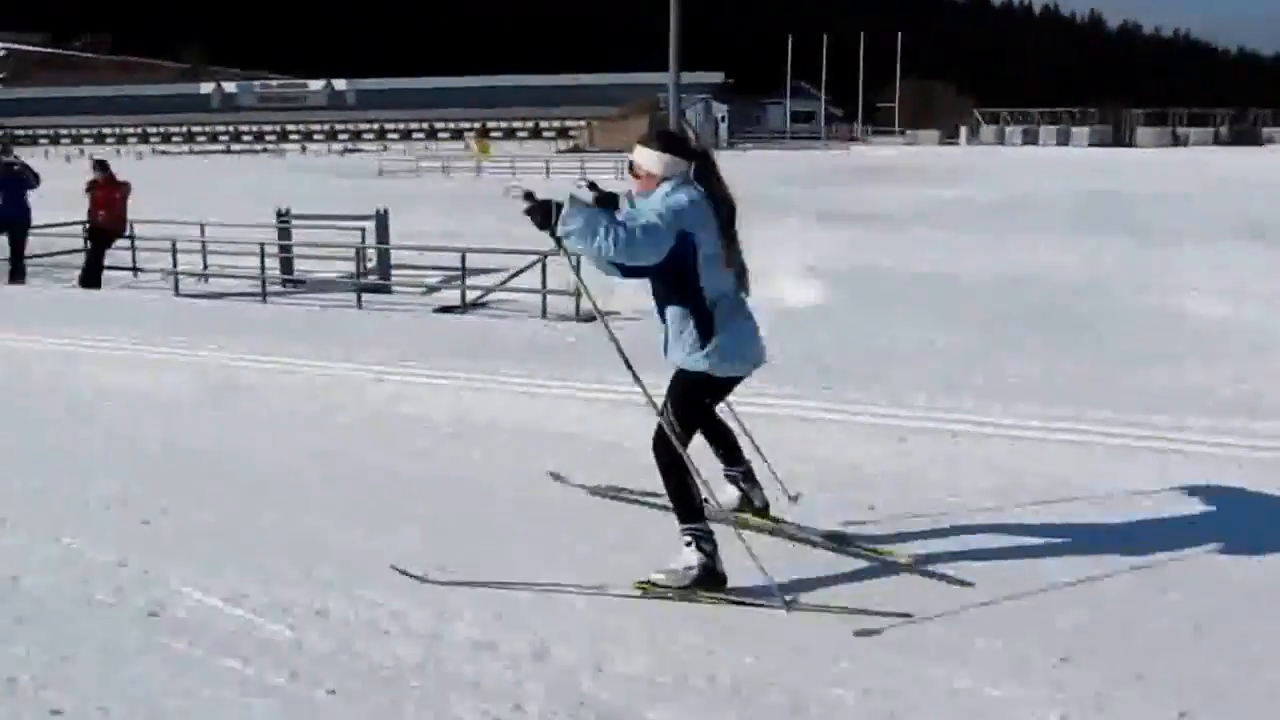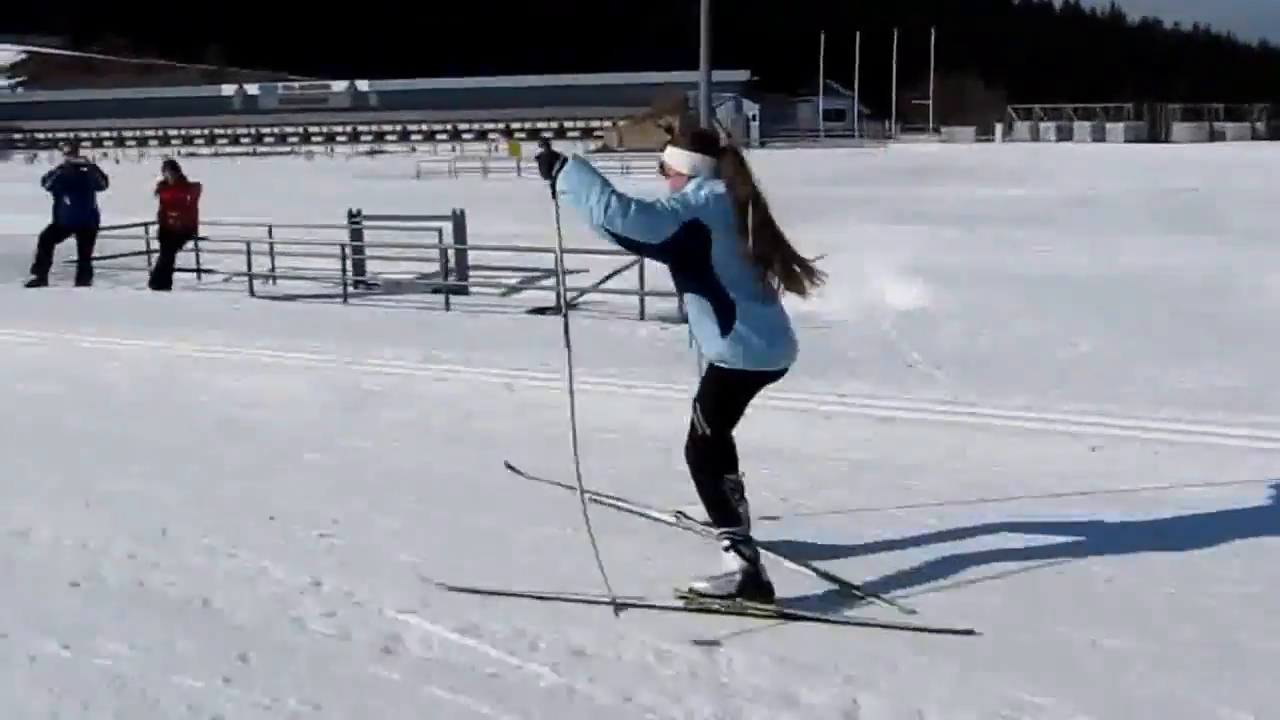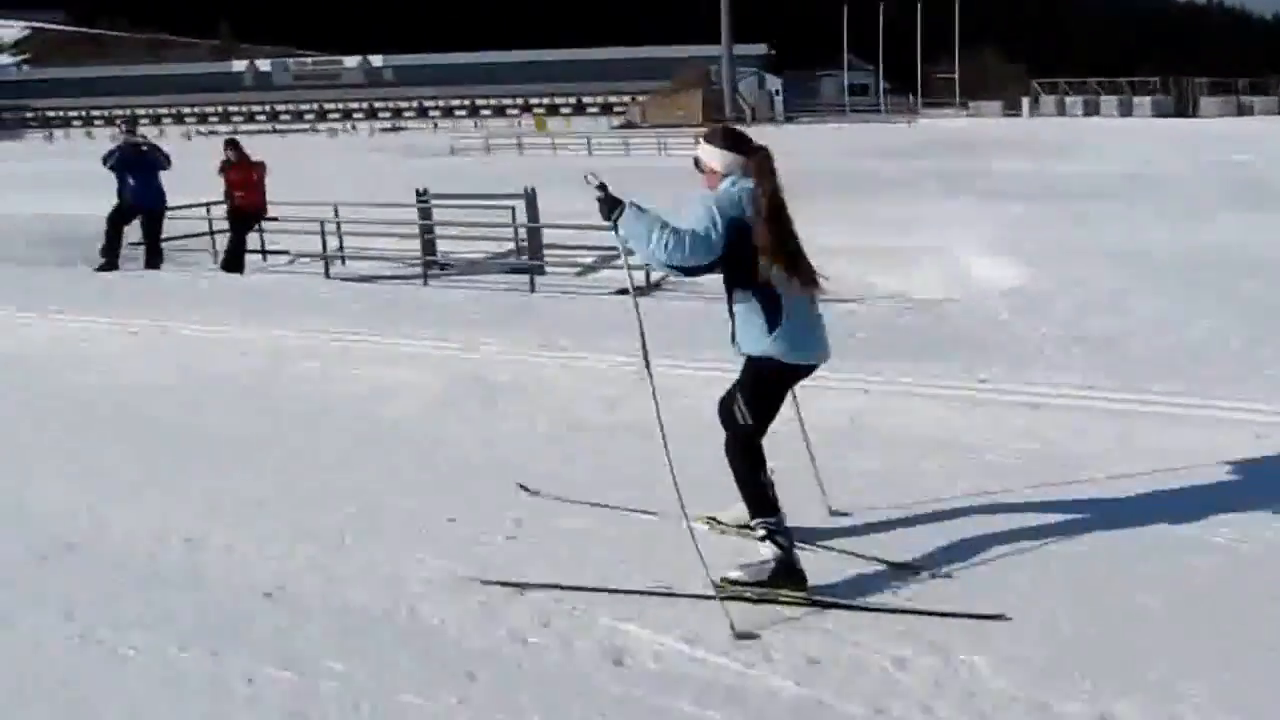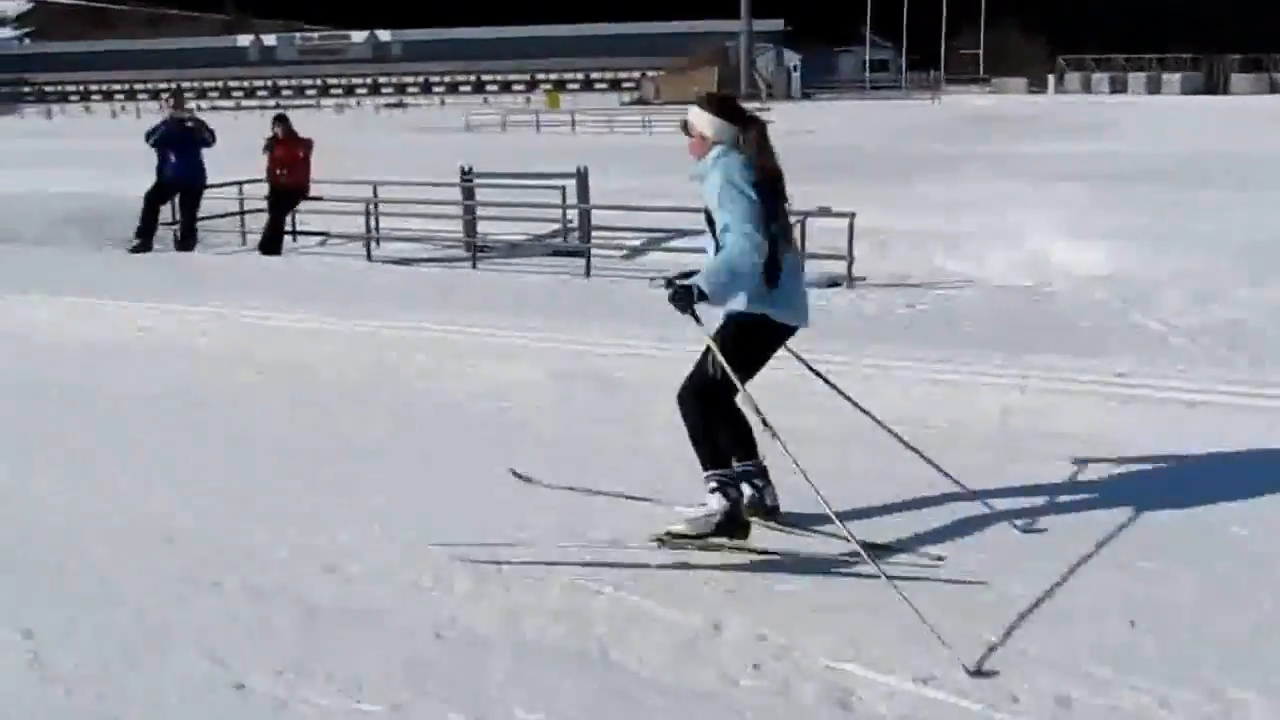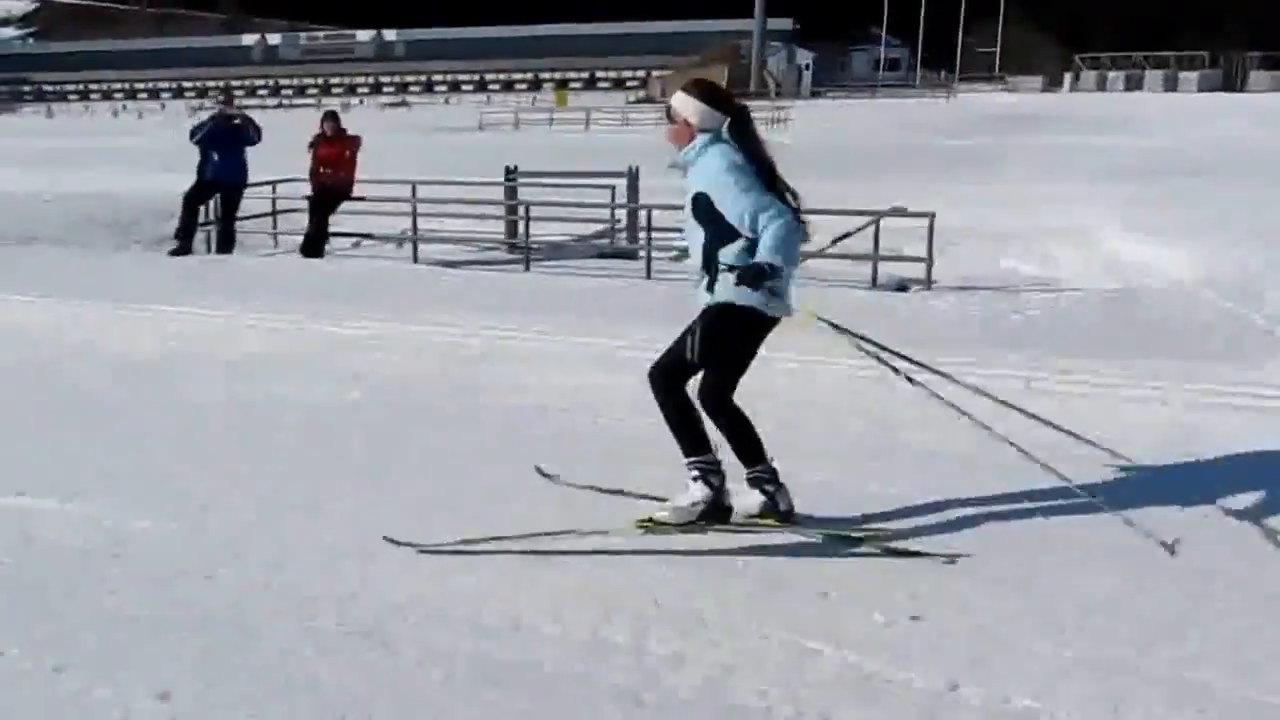
dt=0.2s
person 1, frame 1
left shoulder: (677, 212)
right shoulder: (693, 201)
left elbow: (627, 244)
right elbow: (639, 245)
left wrist: (563, 217)
right wrist: (612, 206)
left hip: (710, 353)
right hip: (738, 345)
left knee: (669, 445)
right knee: (695, 414)
left ankle: (702, 558)
right ankle: (746, 489)
person 1, frame 2
left shoulder: (694, 207)
right shoulder: (728, 198)
left elbow: (628, 217)
left wrist: (566, 172)
left hip: (740, 351)
right hip: (773, 345)
left knee: (704, 450)
right knee: (715, 420)
left ankle: (745, 567)
right ankle: (732, 506)
person 1, frame 3
left shoulder: (729, 204)
right shoulder: (760, 199)
left elbow: (686, 248)
left wrist: (624, 215)
left hip: (777, 345)
right hip: (804, 341)
left knee: (741, 444)
right knee: (733, 409)
left ankle: (780, 557)
right ankle: (761, 508)
person 1, frame 4
left shoulder: (726, 175)
right shoulder: (748, 168)
left elbow: (747, 245)
left wrist: (702, 288)
right wrist: (706, 280)
left hip: (760, 308)
right hip: (769, 305)
left knee: (696, 396)
right knee: (719, 392)
left ankle: (725, 504)
right ankle: (755, 487)
person 1, frame 5
left shoulder: (720, 165)
right shoulder: (711, 160)
left elbow: (779, 221)
left wrist: (769, 263)
left hip: (743, 299)
right hip: (744, 297)
left knee: (665, 376)
right knee: (715, 395)
left ankle: (708, 487)
right ankle: (770, 492)
